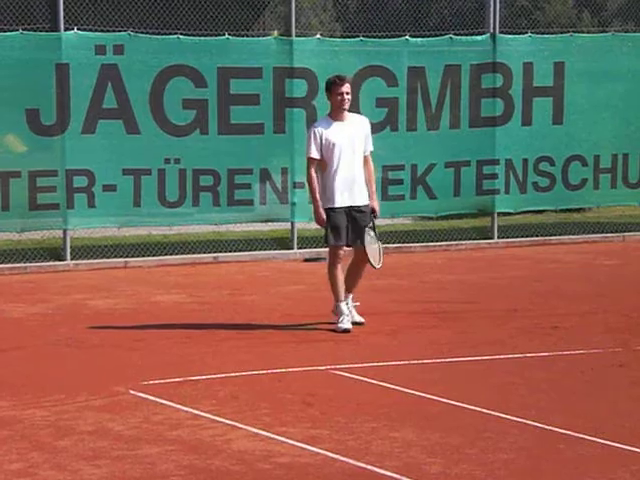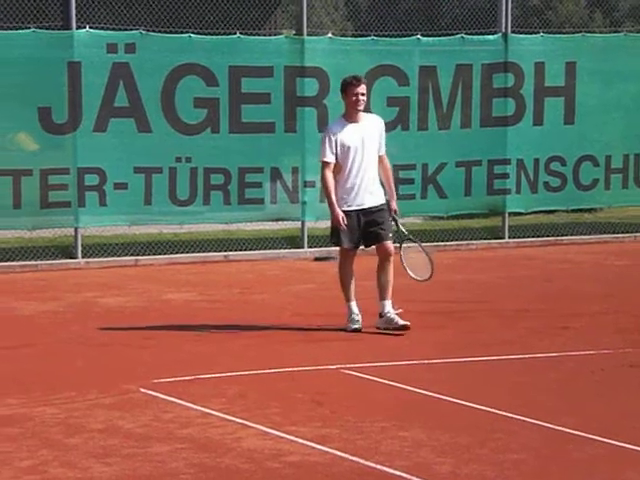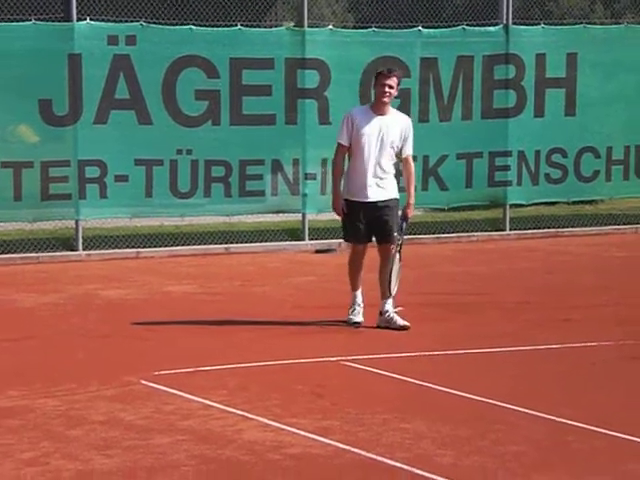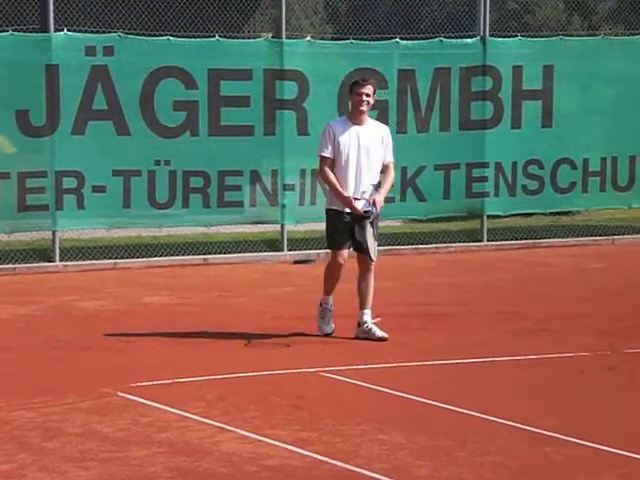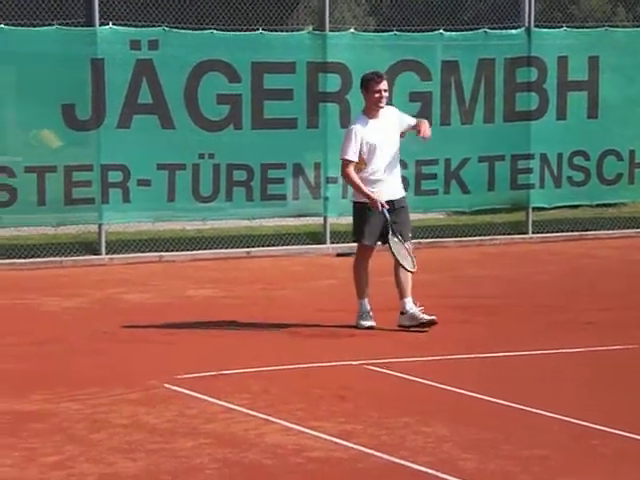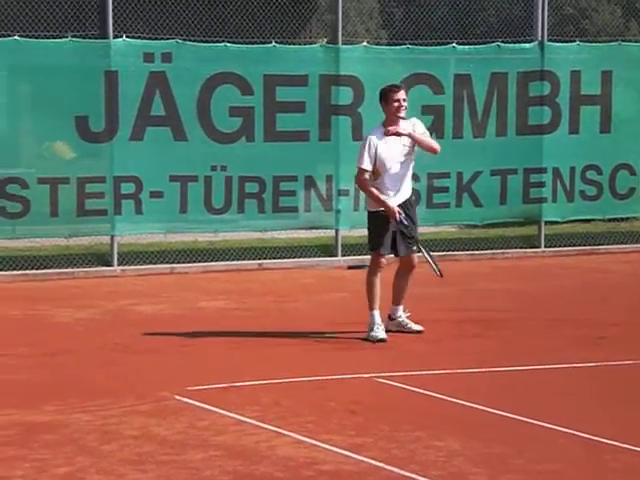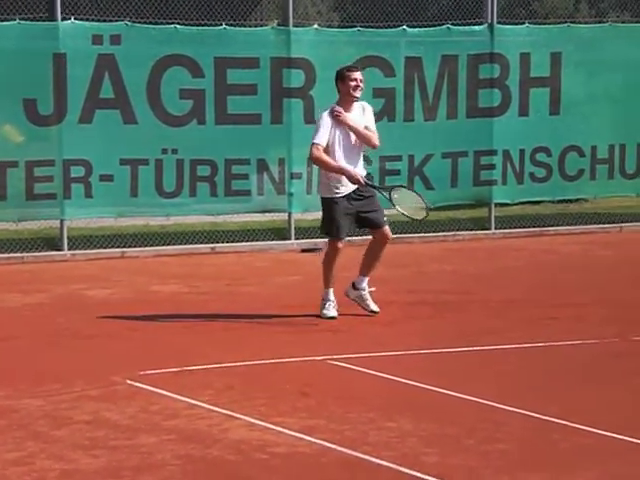
dt=0.5s
person 1, frame 1
left shoulder: (362, 123)
right shoulder: (319, 129)
left elbow: (367, 161)
right elbow: (312, 169)
left wrist: (373, 196)
right wrist: (317, 205)
left hip: (360, 201)
right hip: (334, 203)
left knee: (363, 255)
right knee: (337, 255)
left ankle: (346, 302)
right ankle: (342, 311)
person 1, frame 2
left shoulder: (377, 123)
right shoulder: (333, 131)
left elbow: (383, 161)
right elbow: (327, 172)
left wrist: (392, 197)
right wrist: (334, 207)
left hip: (376, 202)
right hip: (347, 206)
left knee: (387, 252)
right knee: (347, 257)
left ankle: (386, 314)
right ankle: (353, 313)
person 1, frame 3
left shoulder: (403, 122)
right shoulder: (354, 116)
left elbow: (407, 162)
right elbow: (339, 156)
left wrist: (411, 200)
right wrist: (336, 193)
left hip: (387, 198)
right hip: (355, 197)
left knee: (388, 252)
right knee: (357, 252)
left ankle: (386, 311)
right ankle: (356, 302)
person 1, frame 4
left shoulder: (382, 131)
right shoulder: (333, 128)
left elbow: (389, 169)
right elbow: (324, 168)
left wrist: (381, 194)
right wrist: (345, 196)
left hip: (368, 209)
right hip: (339, 208)
left knee: (368, 263)
right knee: (338, 259)
left ankle: (365, 322)
right ankle: (326, 303)
person 1, frame 5
left shoulder: (394, 115)
right shoulder: (356, 129)
left elbow: (416, 124)
right elbow: (347, 170)
left wrist: (422, 124)
right wrist: (369, 196)
left hip: (396, 196)
right hip: (368, 200)
right knee: (364, 252)
left ankle: (408, 310)
right ankle: (364, 310)
person 1, frame 6
left shoulder: (413, 126)
right shoulder: (373, 139)
left elbow: (435, 149)
right elbow: (362, 180)
left wrist: (407, 132)
right wrist: (385, 204)
left hip: (405, 203)
right hip: (380, 208)
left knee: (409, 262)
right knee: (378, 263)
left ankle: (396, 315)
right ankle: (375, 322)
person 1, frame 7
left shoulder: (365, 109)
right shoulder: (327, 117)
left elbow: (374, 142)
right elbow: (315, 155)
left wrist: (349, 122)
right wrist: (345, 171)
left hip: (360, 186)
right hip: (335, 191)
left knee: (383, 235)
right knee: (336, 246)
left ankle: (359, 287)
right ankle: (328, 298)
